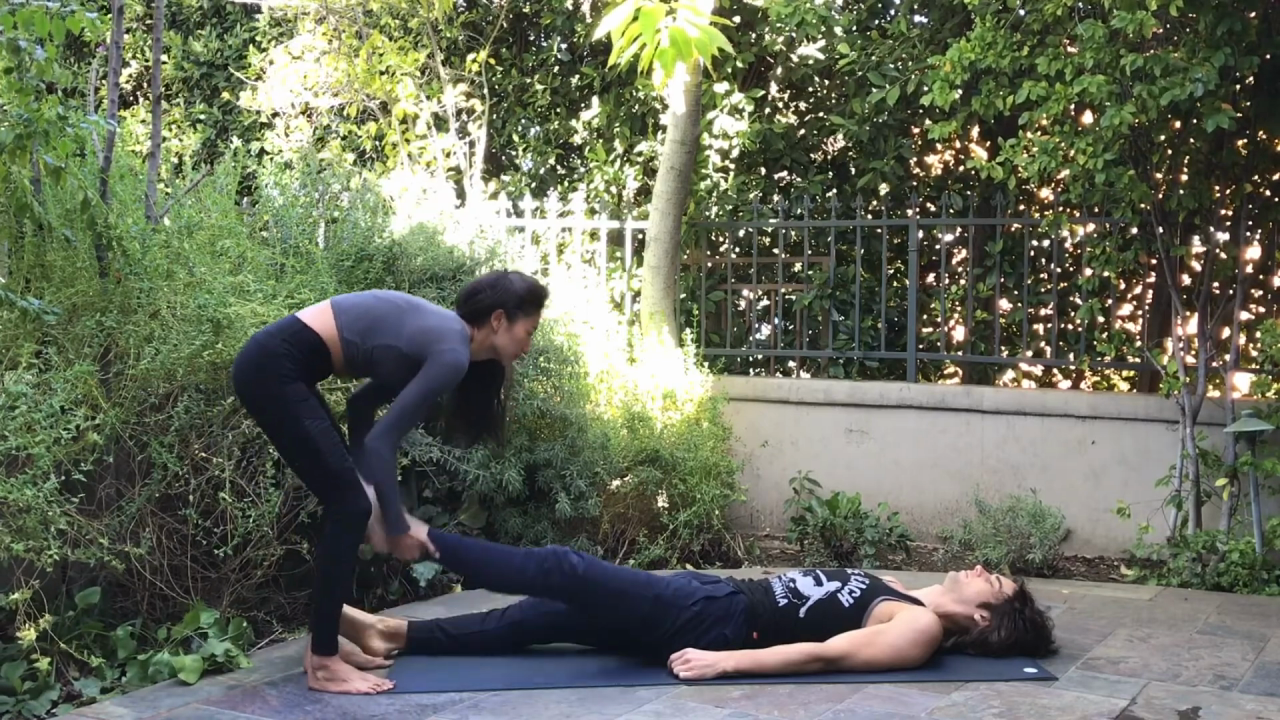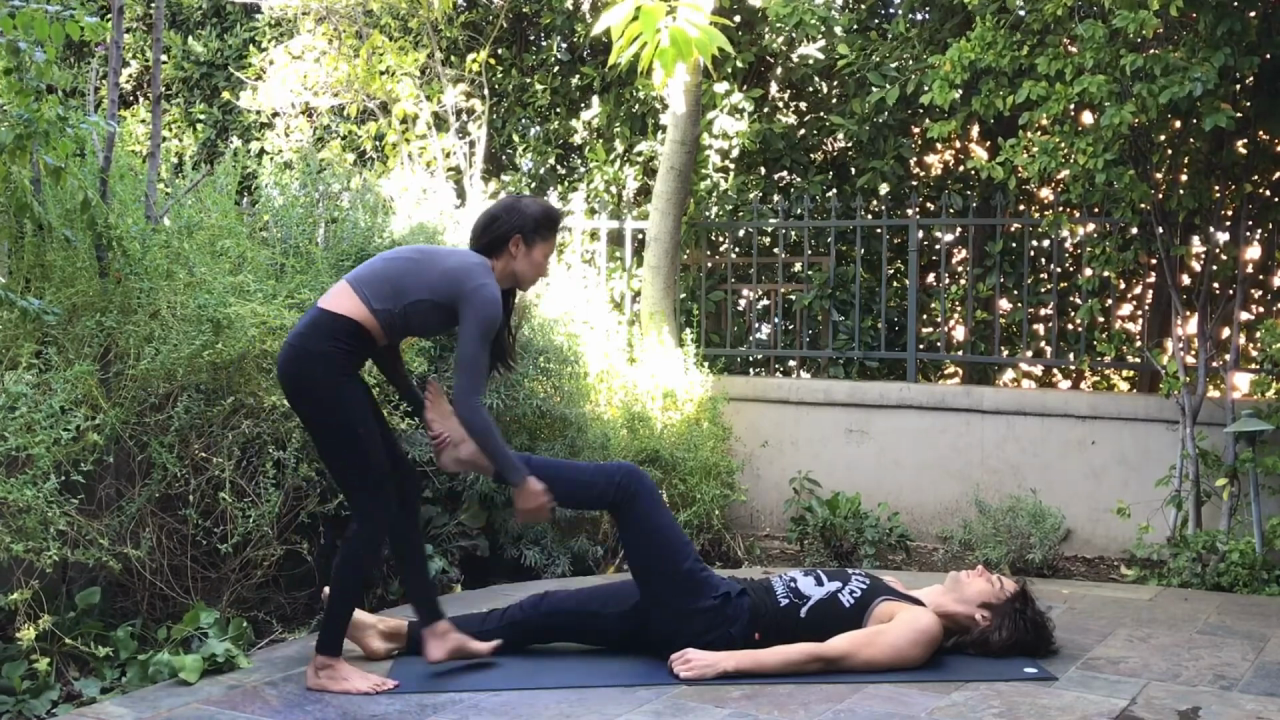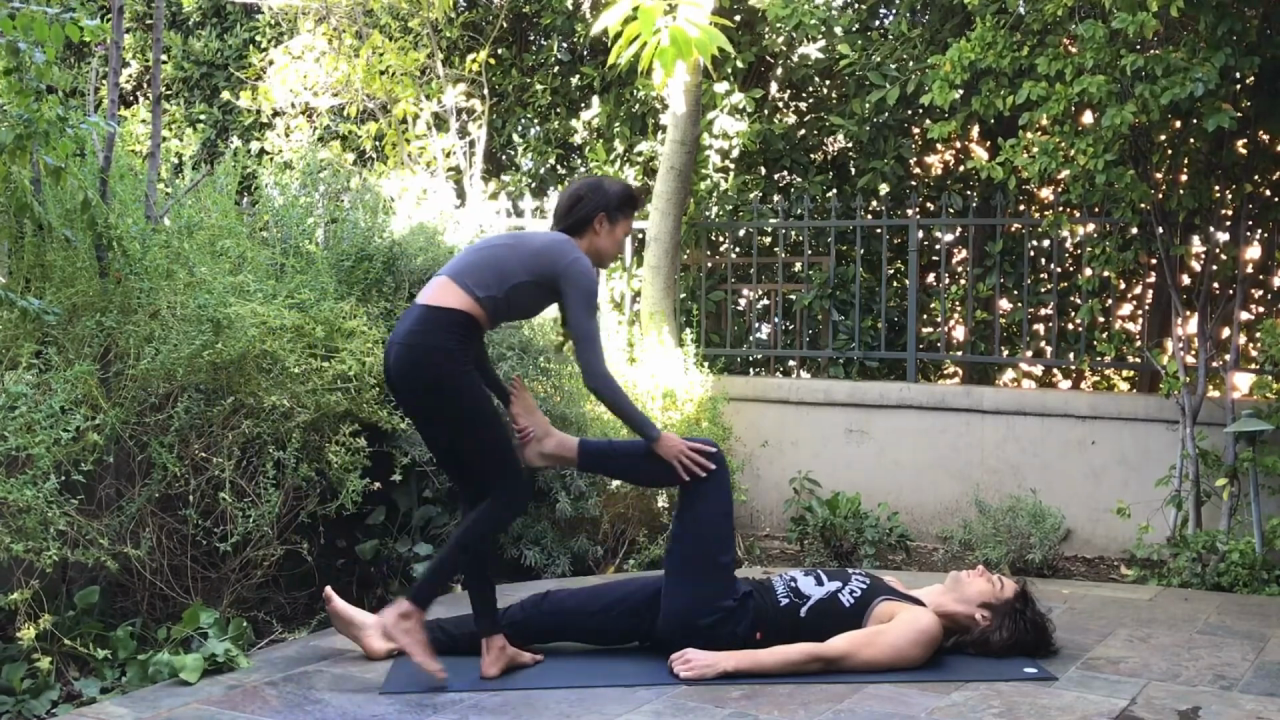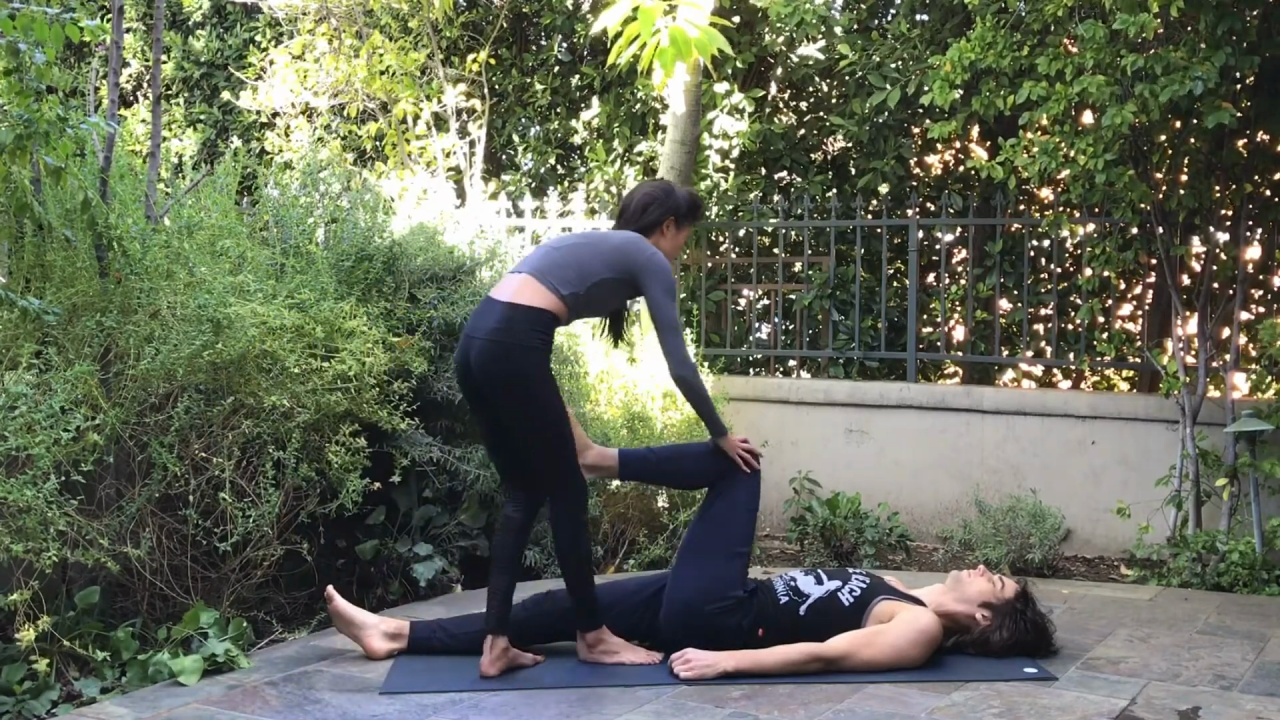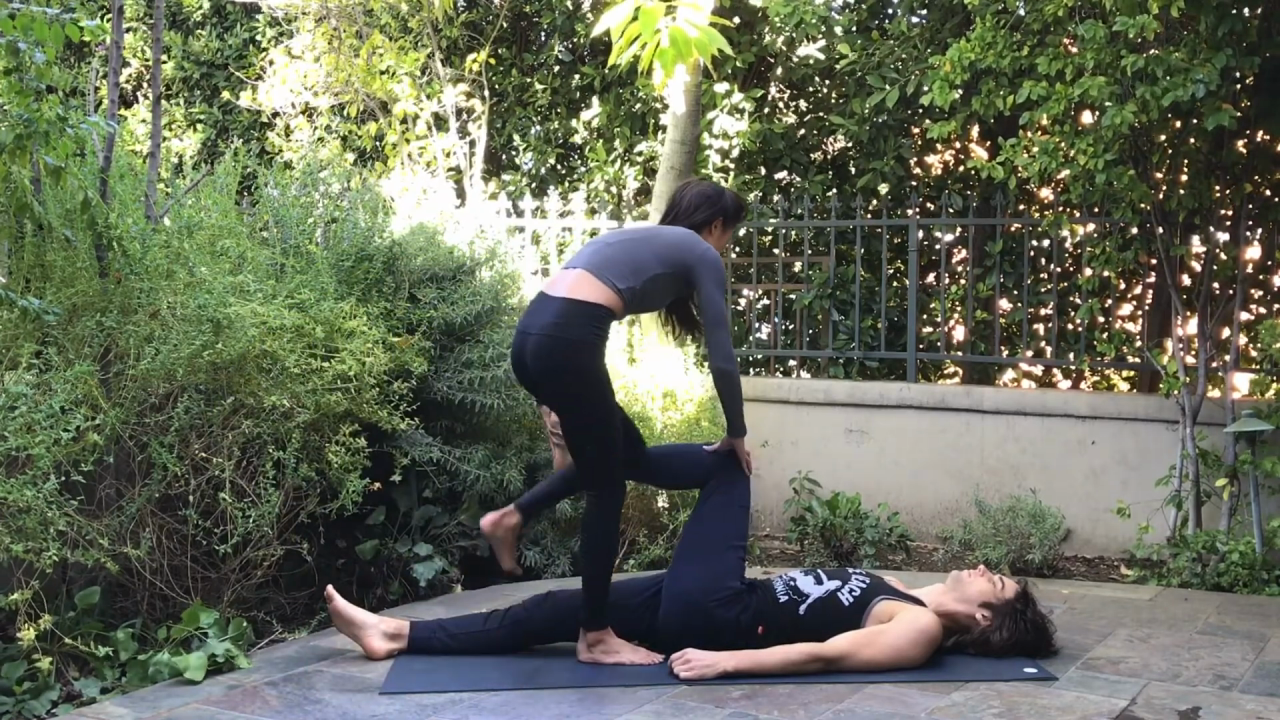
dt=0.5s
person 1, frame 1
left shoulder: (921, 631)
right shoulder: (906, 592)
left elbow: (824, 651)
left wrist: (725, 662)
left hip: (721, 626)
right hip: (720, 597)
left knee: (562, 571)
right knee: (552, 612)
left ankle: (420, 537)
right ankle: (397, 633)
person 1, frame 2
left shoulder: (920, 633)
right shoulder: (902, 592)
left elbow: (823, 653)
left wrist: (724, 661)
left hip: (717, 620)
right hip: (719, 603)
left knee: (630, 485)
right knee: (550, 610)
left ankle: (478, 454)
right ankle: (399, 634)
person 1, frame 3
left shoulder: (918, 631)
right shoulder: (901, 595)
left elbow: (825, 654)
left wrist: (723, 662)
left hip: (714, 625)
right hip: (702, 611)
left knee: (705, 462)
right knee: (552, 609)
left ankle: (559, 449)
right ankle: (396, 632)
person 1, frame 4
left shoulder: (919, 631)
right shoulder: (902, 594)
left elbow: (823, 654)
left wrist: (723, 663)
left hip: (714, 620)
right hip: (705, 610)
left knee: (735, 464)
right knee: (559, 609)
left ankle: (596, 461)
right ankle: (398, 633)
person 1, frame 5
left shoulder: (919, 630)
right shoulder: (899, 594)
left elbow: (826, 654)
left wrist: (725, 663)
left hip: (714, 618)
right hip: (706, 607)
left knee: (726, 466)
right knee: (559, 610)
right ankle: (397, 633)
person 2, frame 1
left shoulder: (439, 334)
right shoulder: (452, 352)
left elbow: (364, 404)
right elbow: (381, 438)
left wrist: (363, 480)
right wrist: (398, 528)
left hip: (277, 364)
right hip: (275, 369)
left knee: (346, 500)
right knee: (348, 506)
left ankle: (325, 643)
right ankle: (323, 664)
person 2, frame 2
left shoulder: (458, 271)
right shoulder: (482, 289)
right elbow: (470, 406)
left wrist: (422, 411)
right wrist: (518, 479)
left hip: (319, 355)
right hip: (320, 361)
left knee: (403, 489)
right knee: (376, 508)
left ankle: (436, 630)
right ankle: (326, 663)
person 2, frame 3
left shoulder: (537, 250)
right shoulder: (572, 263)
right elbow: (595, 375)
left wrist: (508, 403)
right wrist: (655, 438)
left hip: (408, 350)
right hip: (433, 355)
left knee: (482, 495)
right knee: (509, 491)
left ankle: (491, 643)
right ankle: (409, 611)
person 2, frame 4
left shoulder: (594, 246)
right shoulder: (649, 260)
right elbow: (680, 366)
left wrist: (550, 417)
right wrist: (721, 436)
left hip: (476, 342)
right hip: (512, 350)
left knee: (524, 494)
right knee: (566, 493)
left ankle: (496, 644)
right ankle: (592, 635)
person 2, frame 5
left shoulder: (637, 238)
right shoulder: (703, 255)
right elbow: (721, 359)
left wrist: (553, 406)
right wrist: (736, 435)
left hip: (530, 335)
right hip: (565, 344)
left knee: (626, 454)
right knee: (607, 489)
left ankle: (514, 517)
right ankle: (594, 636)
